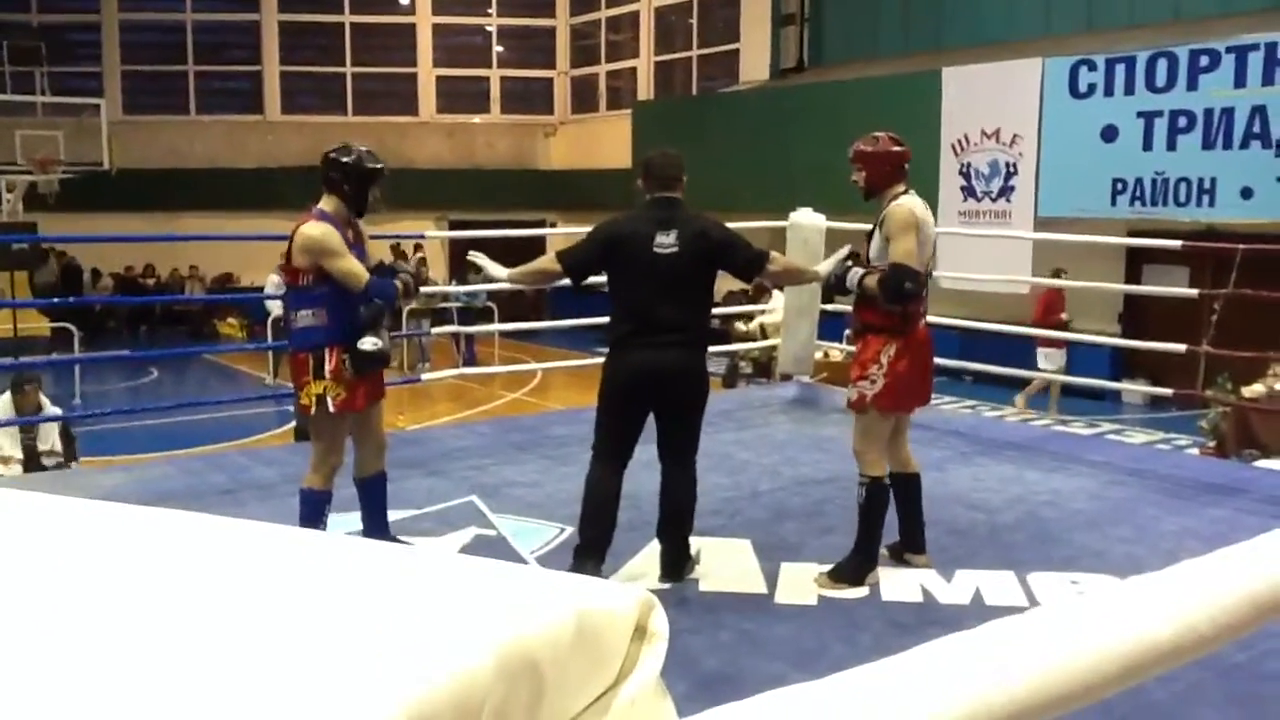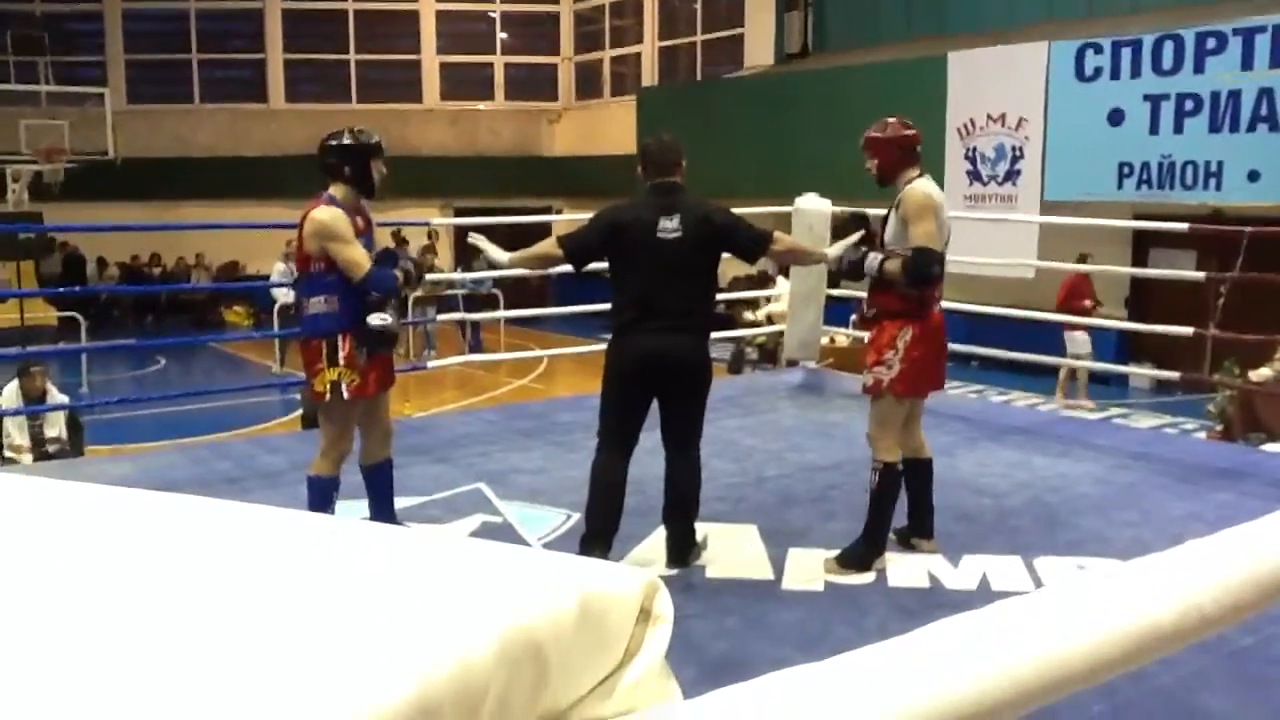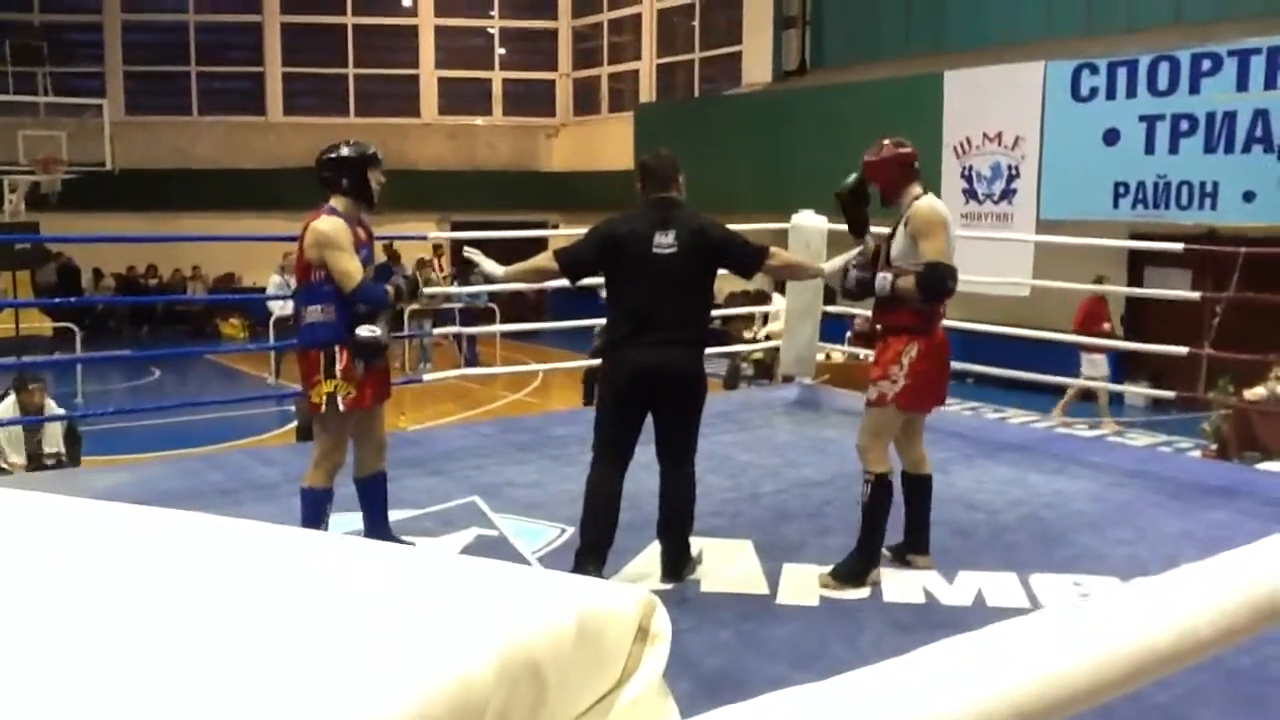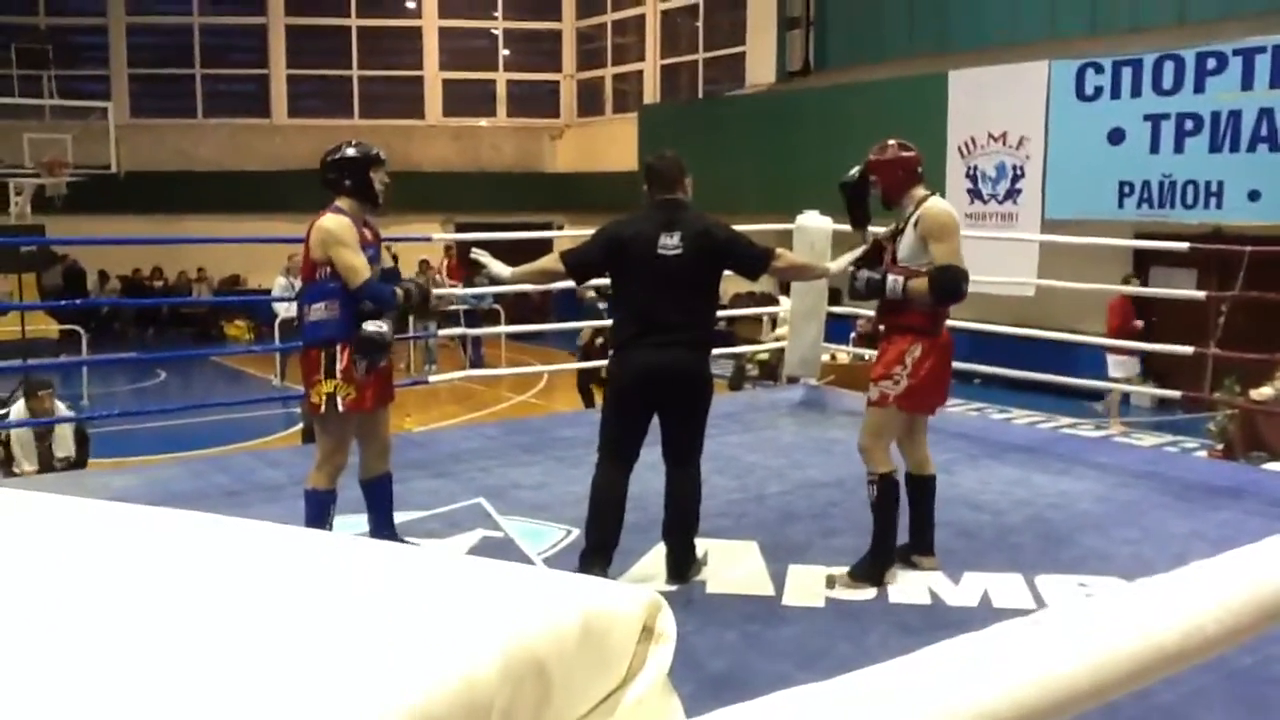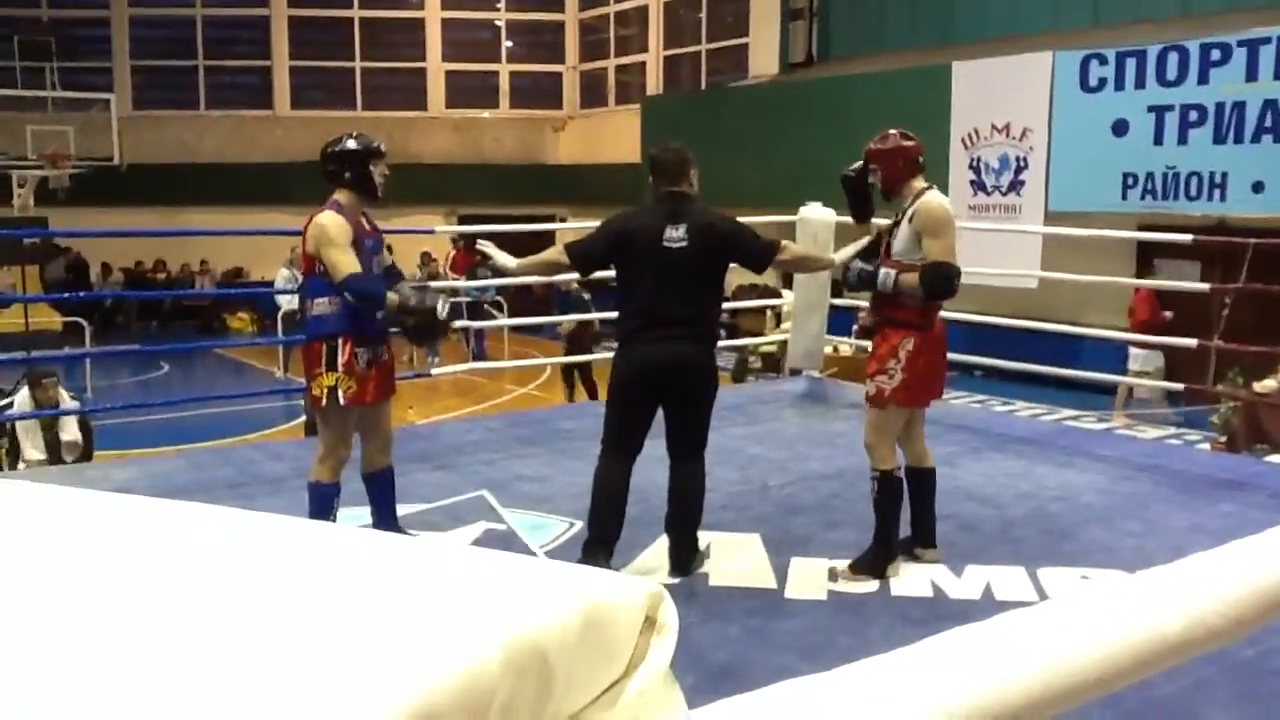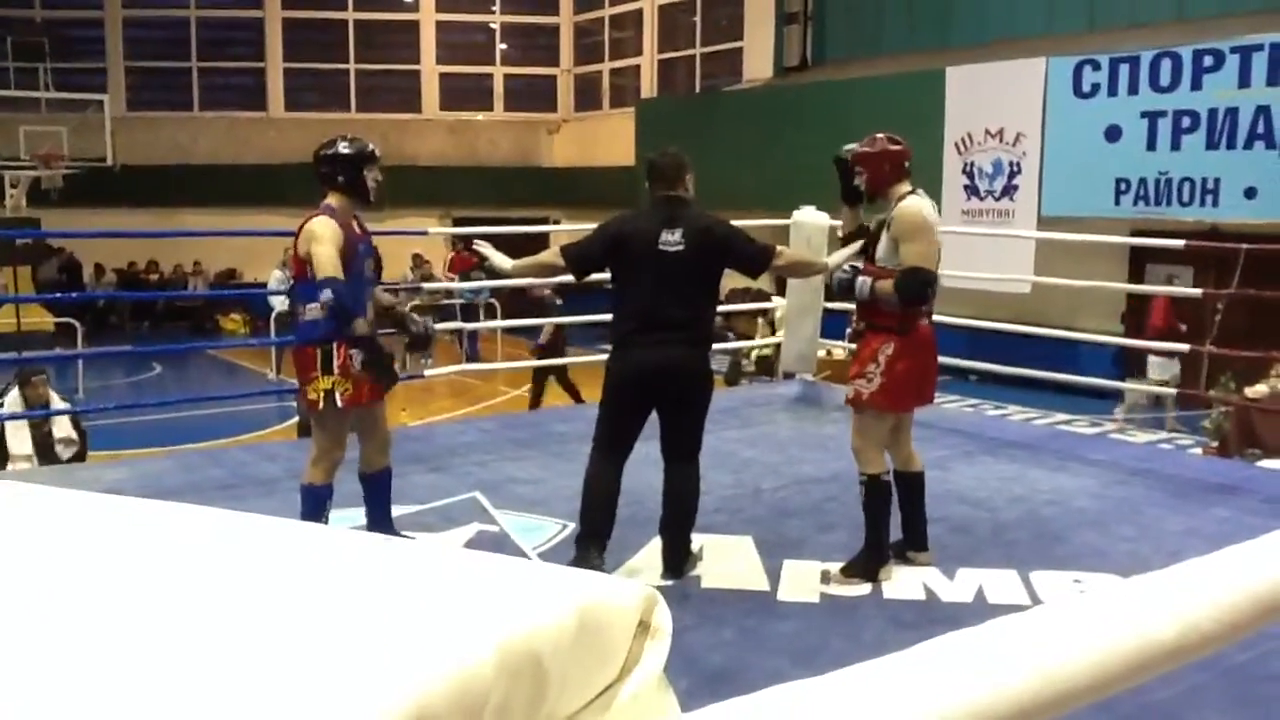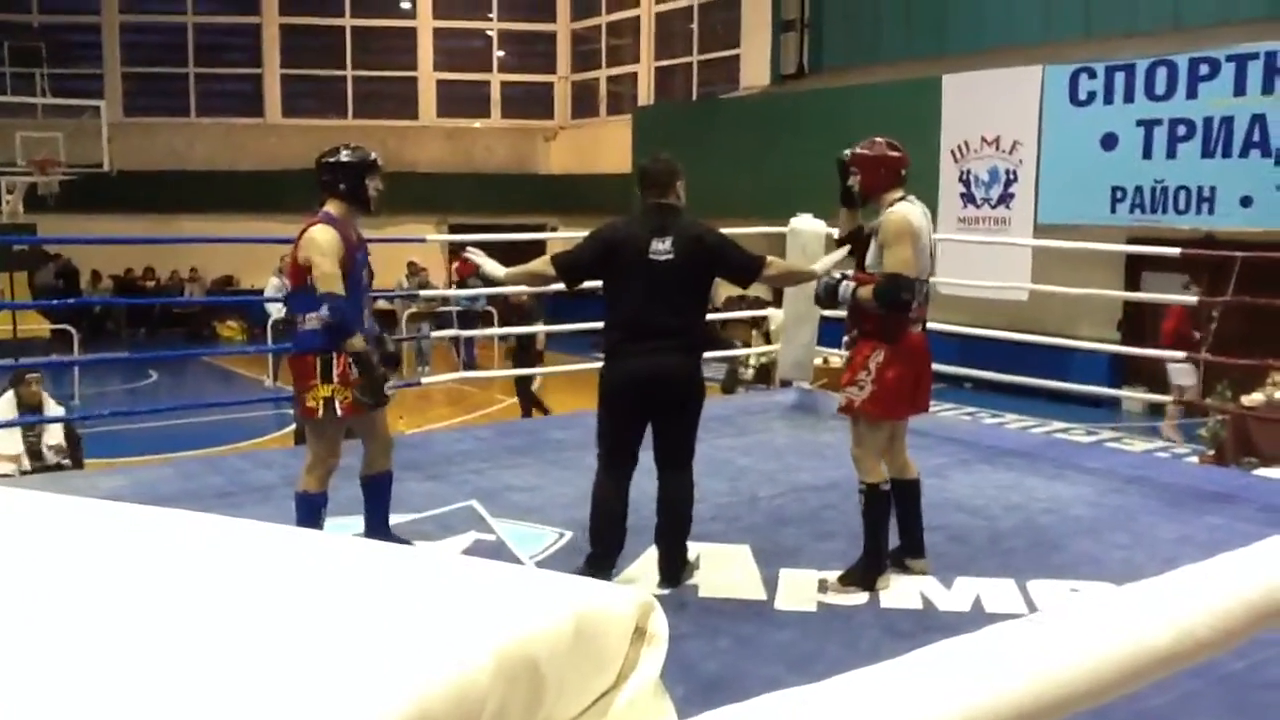
dt=0.2s
person 1, frame 1
left shoulder: (900, 211)
right shoulder: (908, 209)
left elbow: (901, 285)
left wrist: (852, 278)
right wrist: (856, 267)
left hip: (890, 344)
right hip: (902, 341)
left knee: (868, 450)
right knee: (894, 445)
left ankle: (862, 562)
right ankle: (912, 545)
person 1, frame 2
left shoulder: (917, 195)
right shoulder: (913, 196)
left elbow: (925, 268)
left wrist: (869, 262)
right wrist: (865, 243)
left hip: (906, 330)
right hip: (910, 326)
left knee: (881, 435)
right knee: (907, 430)
left ankle: (870, 547)
right ankle: (920, 530)
person 1, frame 3
left shoulder: (927, 212)
right shoulder: (907, 216)
left elbow: (940, 283)
right elbow: (874, 269)
left wrist: (877, 284)
right wrist: (857, 223)
left hip: (912, 345)
right hip: (903, 341)
left knee: (871, 444)
right knee: (908, 444)
left ankle: (864, 561)
right ankle: (915, 545)
person 1, frame 4
left shoulder: (935, 214)
right shoulder: (906, 218)
left elbow: (952, 286)
right elbow: (870, 266)
left wrist: (888, 285)
right wrist: (858, 216)
left hip: (915, 346)
right hip: (903, 342)
left knee: (873, 444)
right knee: (912, 444)
left ankle: (880, 560)
right ankle: (921, 546)
person 1, frame 5
left shoulder: (930, 208)
right shoulder: (908, 209)
left elbow: (943, 282)
right elbow: (873, 259)
left wrist: (880, 278)
right wrist: (860, 209)
left hip: (909, 339)
right hip: (903, 336)
left knee: (879, 441)
right knee: (910, 438)
left ankle: (882, 554)
right ankle: (923, 539)
person 1, frame 6
left shoulder: (909, 212)
right shoulder: (902, 210)
left elbow: (916, 288)
right elbow: (856, 246)
left wrist: (858, 287)
right wrist: (849, 195)
left hip: (893, 342)
right hip: (906, 339)
left knee: (867, 446)
right knee: (898, 442)
left ankle: (873, 558)
right ankle: (915, 543)
person 1, frame 7
left shoulder: (896, 219)
right shoulder: (909, 211)
left elbow: (895, 295)
right elbow: (851, 243)
left wrist: (842, 291)
right wrist: (848, 200)
left hip: (885, 349)
right hip: (904, 344)
left knee: (867, 455)
right knee: (893, 449)
left ankle: (872, 566)
right ankle: (912, 549)
person 2, frame 1
left shoulder: (618, 229)
right shoulder: (706, 231)
left elbow: (557, 265)
right elbow: (770, 268)
left wrist: (506, 274)
right wrist: (820, 272)
left hip: (628, 363)
right hip: (685, 365)
left knee: (607, 461)
right knee: (678, 463)
left ankle: (587, 561)
right ankle: (675, 561)
person 2, frame 2
left shoulder: (621, 216)
right shoulder: (709, 216)
left elbow: (559, 250)
right elbow: (775, 246)
left wrist: (507, 259)
right wrist: (827, 255)
left hip: (632, 349)
right hip: (688, 350)
left knee: (613, 448)
right knee: (683, 449)
left ankle: (595, 547)
right ankle: (681, 546)
person 2, frame 3
left shoulder: (616, 230)
right shoulder: (704, 230)
left elbow: (553, 264)
right elbow: (769, 260)
left wrist: (501, 272)
right wrist: (821, 269)
left hip: (625, 362)
right hip: (682, 364)
left knee: (608, 462)
right knee: (677, 463)
left ankle: (589, 562)
right ankle: (676, 560)
person 2, frame 4
left shoulder: (622, 232)
right shoulder: (710, 232)
left elbow: (561, 266)
right elbow: (777, 263)
left wrist: (509, 273)
right wrist: (829, 270)
left hip: (633, 364)
right hip: (689, 366)
left knee: (613, 463)
right knee: (683, 464)
left ankle: (595, 563)
right ankle: (681, 562)
person 2, frame 5
left shoulder: (628, 224)
right shoulder: (716, 225)
left elbow: (565, 257)
right elbow: (783, 255)
left wrist: (514, 265)
right wrist: (832, 261)
left hip: (638, 357)
right hip: (694, 358)
left knee: (616, 455)
right knee: (687, 457)
left ankle: (597, 554)
right ankle: (684, 554)
person 2, frame 6
left shoulder: (624, 227)
right shoulder: (711, 229)
left elbow: (560, 260)
right elbow: (776, 260)
left wrist: (510, 266)
right wrist: (827, 265)
left hip: (632, 360)
right hip: (689, 362)
left knee: (607, 455)
right knee: (681, 460)
left ankle: (589, 551)
right ankle: (677, 557)
person 2, frame 7
left shoulder: (615, 235)
right shoulder: (701, 237)
left elbow: (555, 267)
right elbow: (766, 271)
left wrist: (502, 273)
right wrist: (817, 271)
left hip: (625, 368)
right hip: (681, 370)
left knee: (613, 469)
right knee: (676, 470)
left ankle: (599, 567)
right ankle: (672, 566)
person 3, frame 1
left shoulder: (352, 228)
right shoulder: (315, 234)
left elbow: (371, 291)
right elbow: (371, 290)
left wrist: (376, 333)
right wrist: (405, 283)
left hip: (356, 353)
right hip: (323, 359)
left knee: (372, 445)
right knee: (327, 458)
left ankle: (377, 535)
person 3, frame 2
left shoulder: (359, 214)
right shoulder: (326, 218)
left elbow: (378, 274)
right elbow: (370, 281)
left wrist: (385, 312)
right wrist: (407, 273)
left hip: (365, 339)
right hip: (334, 345)
left knee: (378, 433)
right knee: (336, 444)
left ankle: (384, 522)
person 3, frame 3
left shoulder: (360, 227)
right shoulder: (327, 227)
left elbow: (373, 291)
right elbow: (361, 294)
left wrist: (379, 319)
right wrist: (397, 288)
left hip: (363, 352)
right hip: (331, 356)
left knee: (372, 445)
right knee: (329, 455)
left ankle: (378, 535)
person 3, frame 4
left shoulder: (368, 229)
right shoulder: (332, 226)
left elbow: (388, 285)
right elbow: (368, 292)
left wrist: (384, 320)
right wrist: (409, 294)
left hip: (368, 354)
right hip: (334, 357)
left knee: (377, 447)
right knee: (332, 457)
left ankle: (384, 536)
person 3, frame 5
left shoulder: (366, 222)
right shoulder: (329, 222)
left elbow: (389, 278)
right elbow: (354, 288)
left wrist: (418, 304)
right wrist: (408, 307)
left hip: (370, 348)
right hip: (337, 351)
left knee: (379, 441)
right knee: (335, 450)
left ankle: (387, 529)
person 3, frame 6
left shoulder: (355, 225)
right shoulder: (322, 227)
right elbow: (335, 292)
left wrist: (404, 318)
right wrist: (373, 345)
left hip: (356, 351)
right hip: (328, 354)
left knee: (377, 442)
right knee: (329, 453)
left ankle: (380, 529)
person 3, frame 7
left shoulder: (351, 232)
right shoulder: (322, 236)
right elbow: (334, 310)
left wrist: (379, 345)
right wrist: (370, 362)
left hip: (355, 359)
right hip: (326, 363)
left knee: (380, 443)
right knee: (323, 460)
left ankle: (378, 534)
